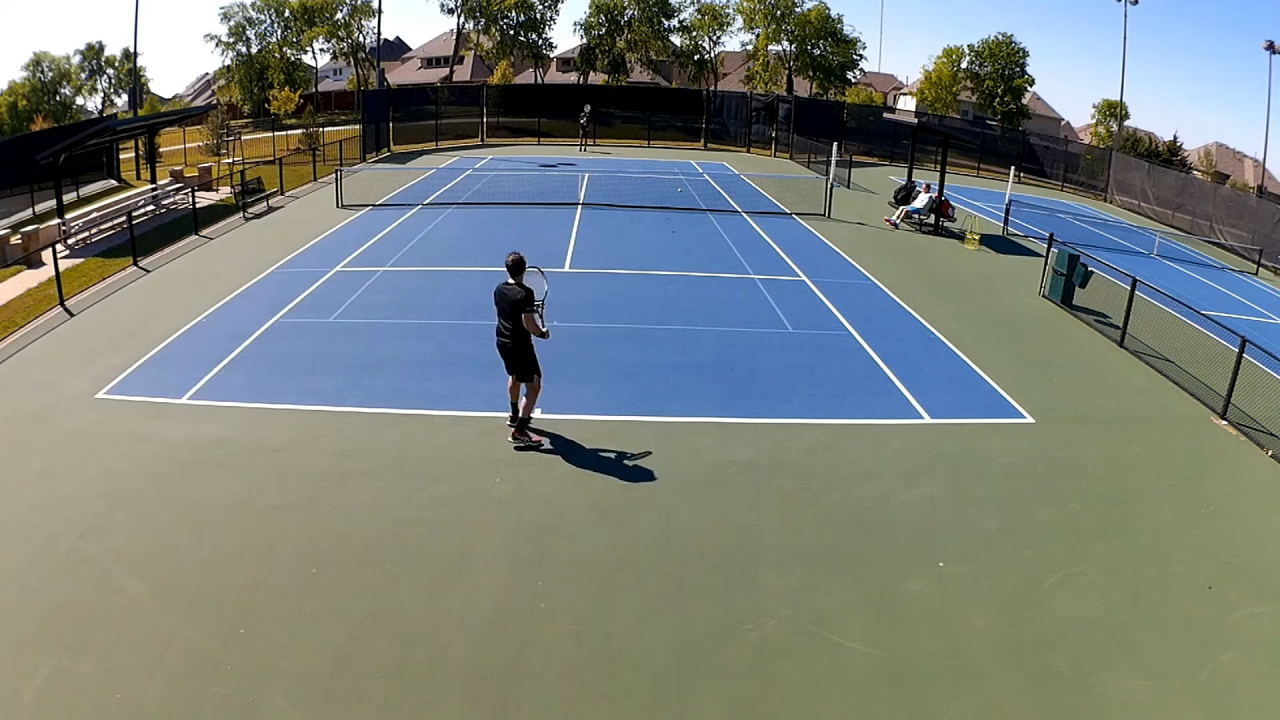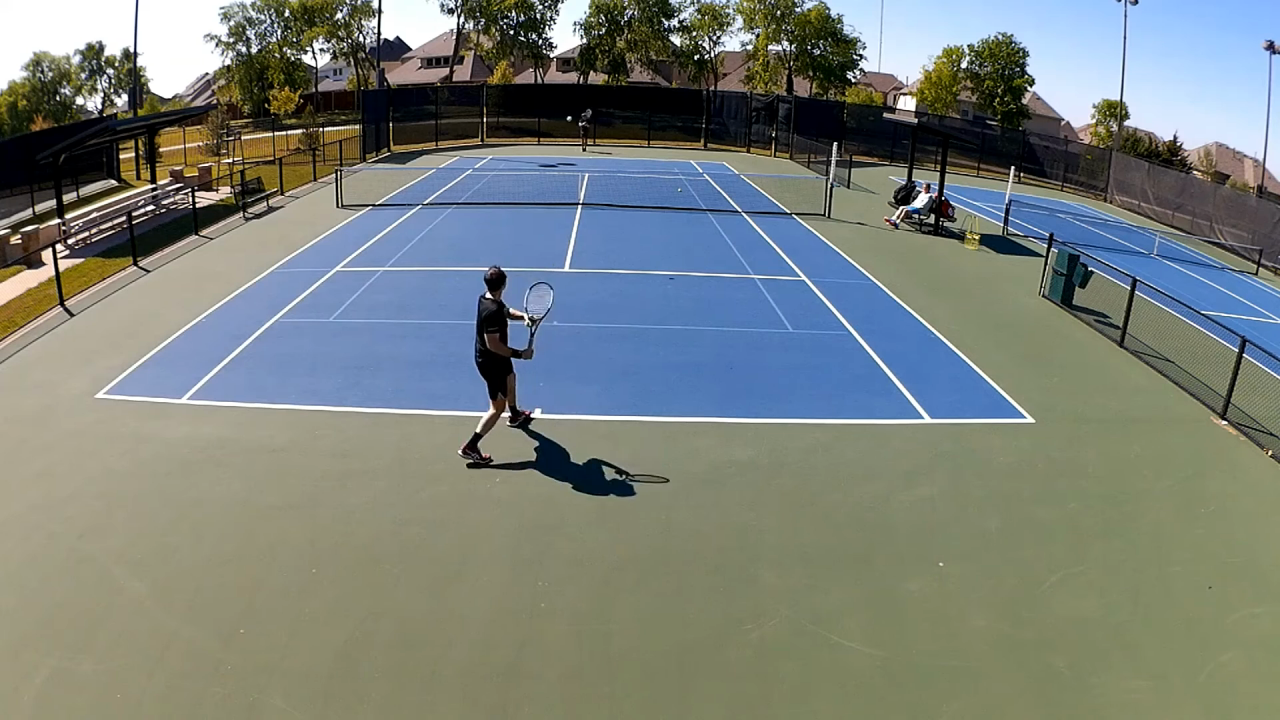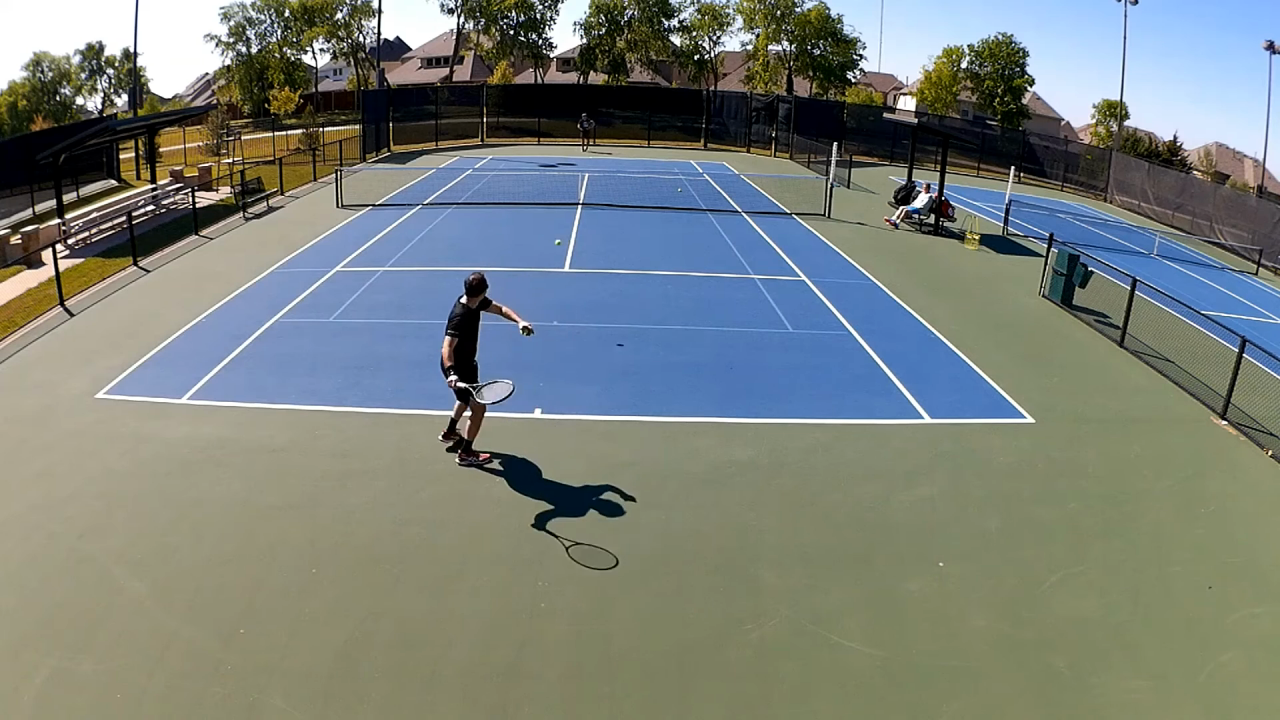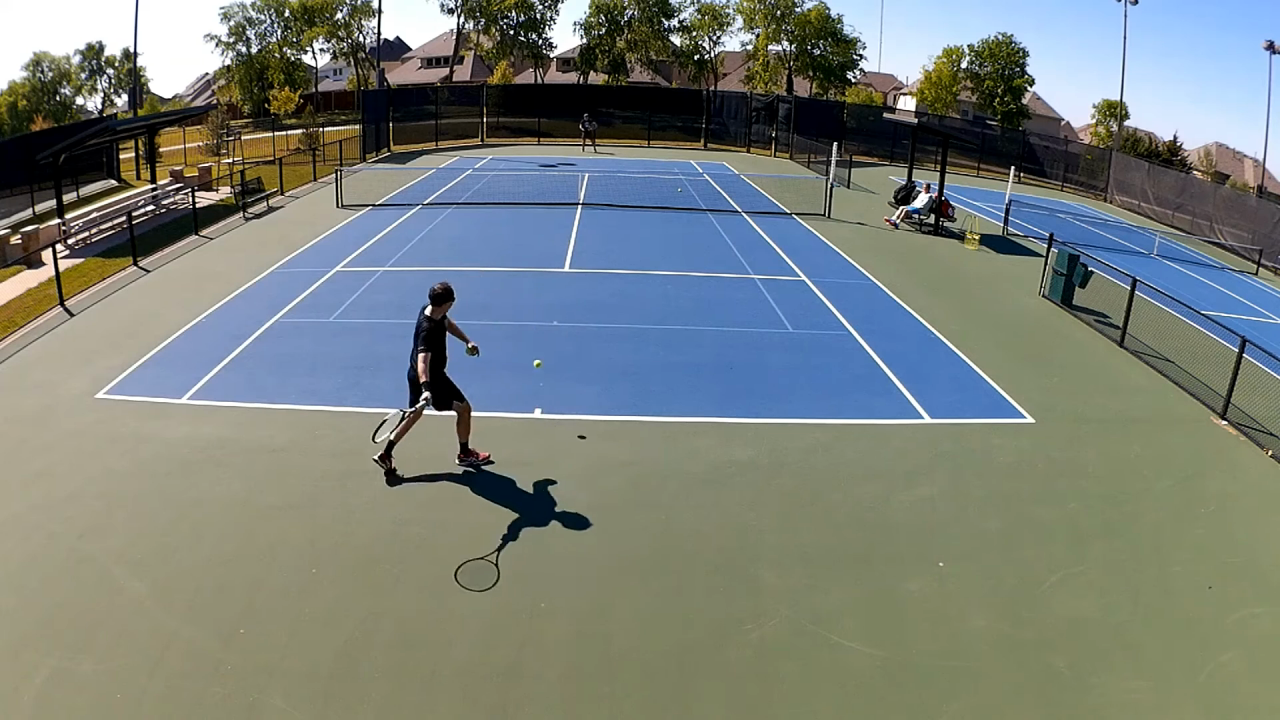
dt=0.3s
person 1, frame 1
left shoulder: (499, 289)
right shoulder: (525, 293)
right elbow: (529, 325)
right wrist: (542, 333)
left hip: (502, 342)
right hip: (520, 346)
left knee: (514, 377)
right knee: (533, 387)
left ankle: (515, 415)
right ankle: (520, 431)
person 1, frame 2
left shoulder: (489, 300)
right shoulder: (493, 311)
left elbow: (506, 312)
right elbow: (492, 344)
left wrist: (523, 316)
right wrist: (520, 353)
left hip: (487, 358)
right hip: (491, 361)
left knee: (509, 378)
right knee: (497, 406)
left ankle: (516, 416)
right ankle: (470, 448)
person 1, frame 3
left shoulder: (476, 303)
right shoulder: (460, 316)
left elbow: (499, 308)
right elbow: (446, 348)
left wrist: (520, 321)
right wrist: (451, 372)
left hip: (465, 362)
right hip: (458, 367)
left knee: (467, 399)
right knee: (478, 408)
left ankle: (450, 432)
right ankle: (466, 453)
person 1, frame 4
left shoulder: (434, 310)
right shoulder: (429, 329)
left elbow: (447, 323)
right elbow: (423, 361)
left wrist: (467, 341)
right wrist: (426, 388)
left hip: (414, 375)
right hip: (432, 379)
left knee: (413, 415)
right knee: (464, 410)
left ankle: (384, 455)
right ankle: (465, 454)
